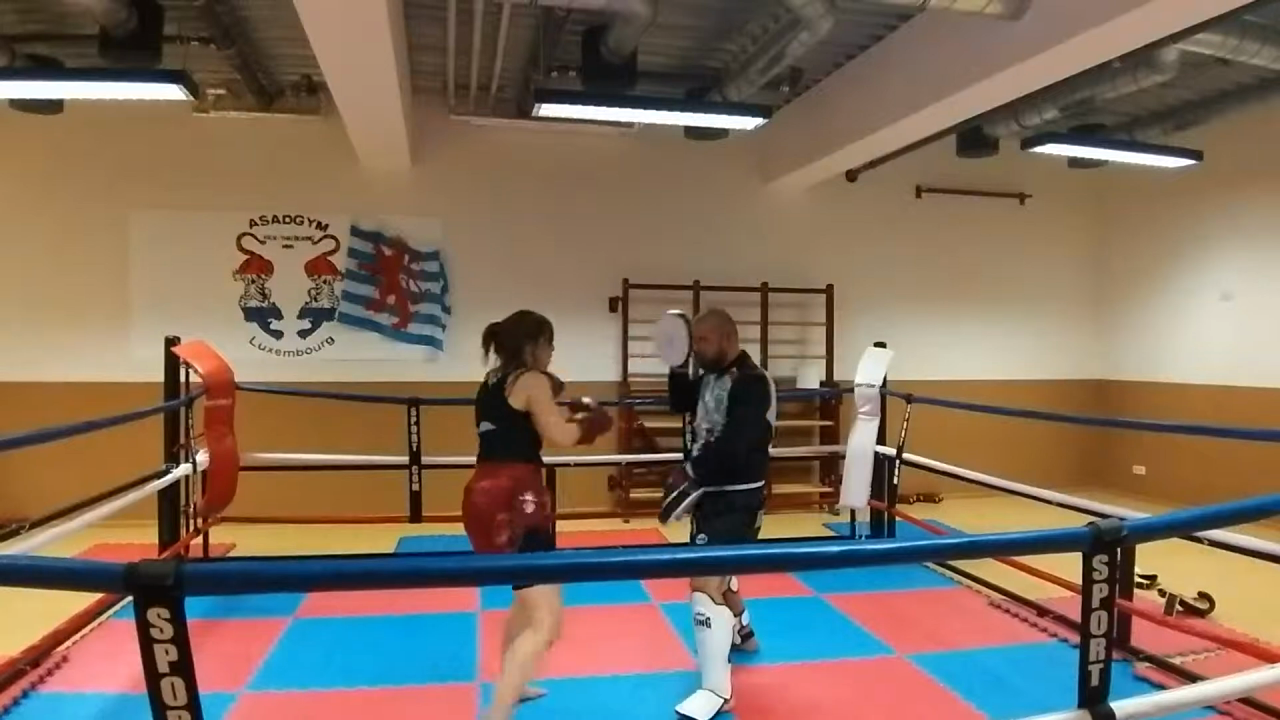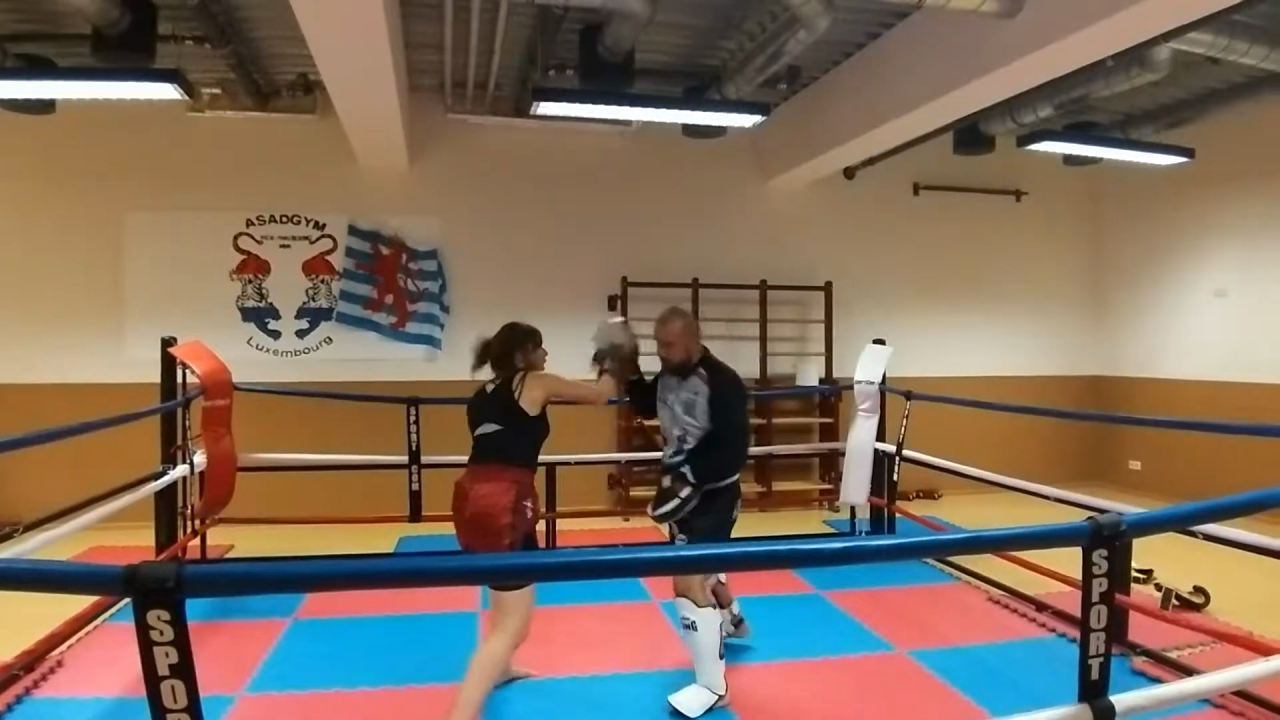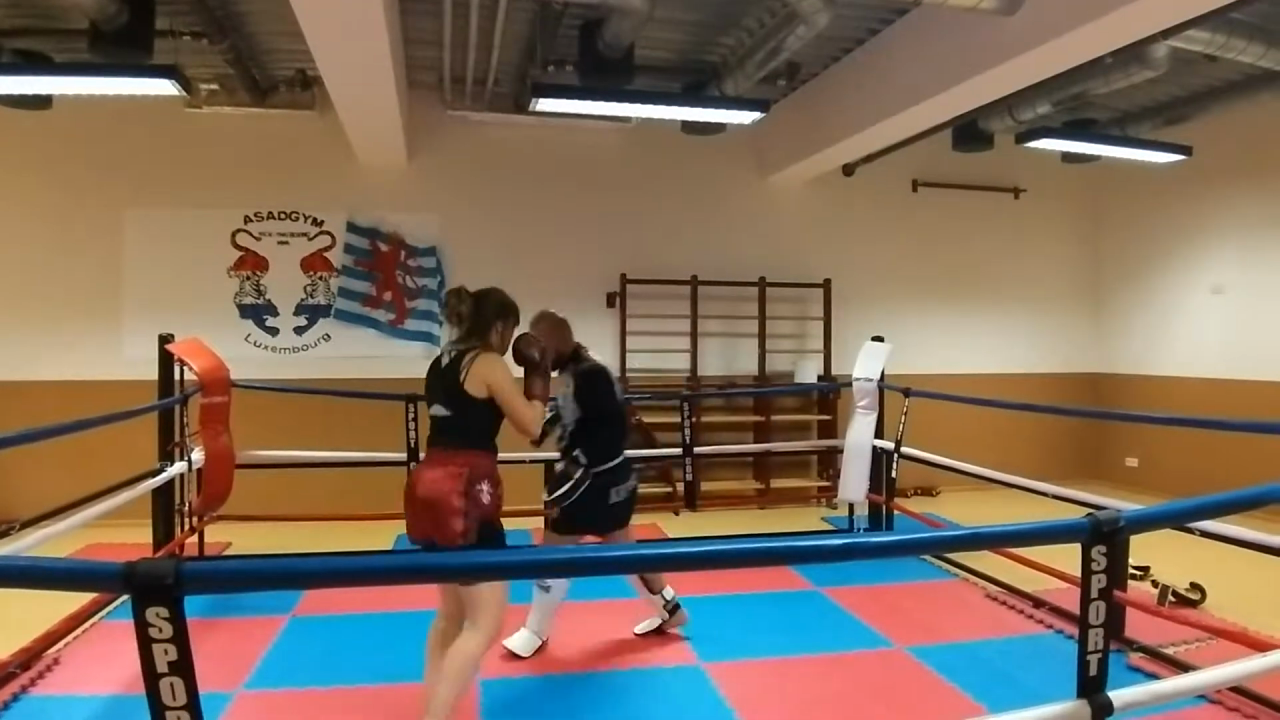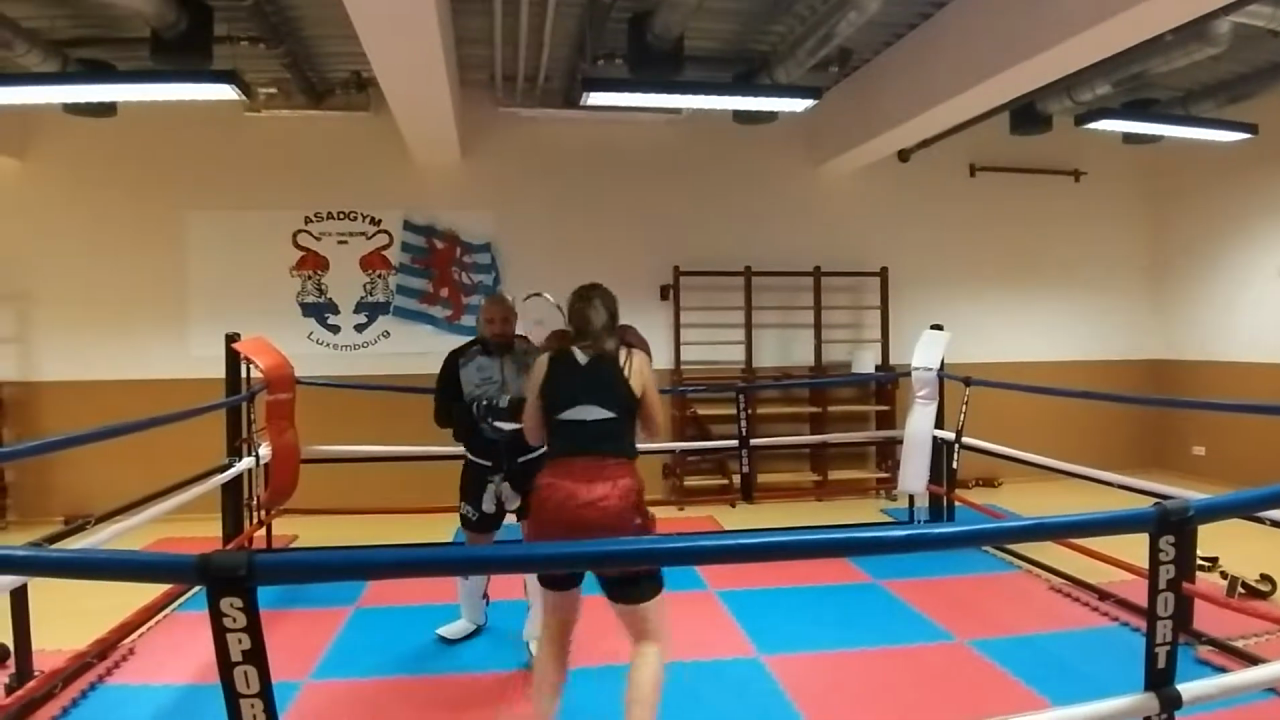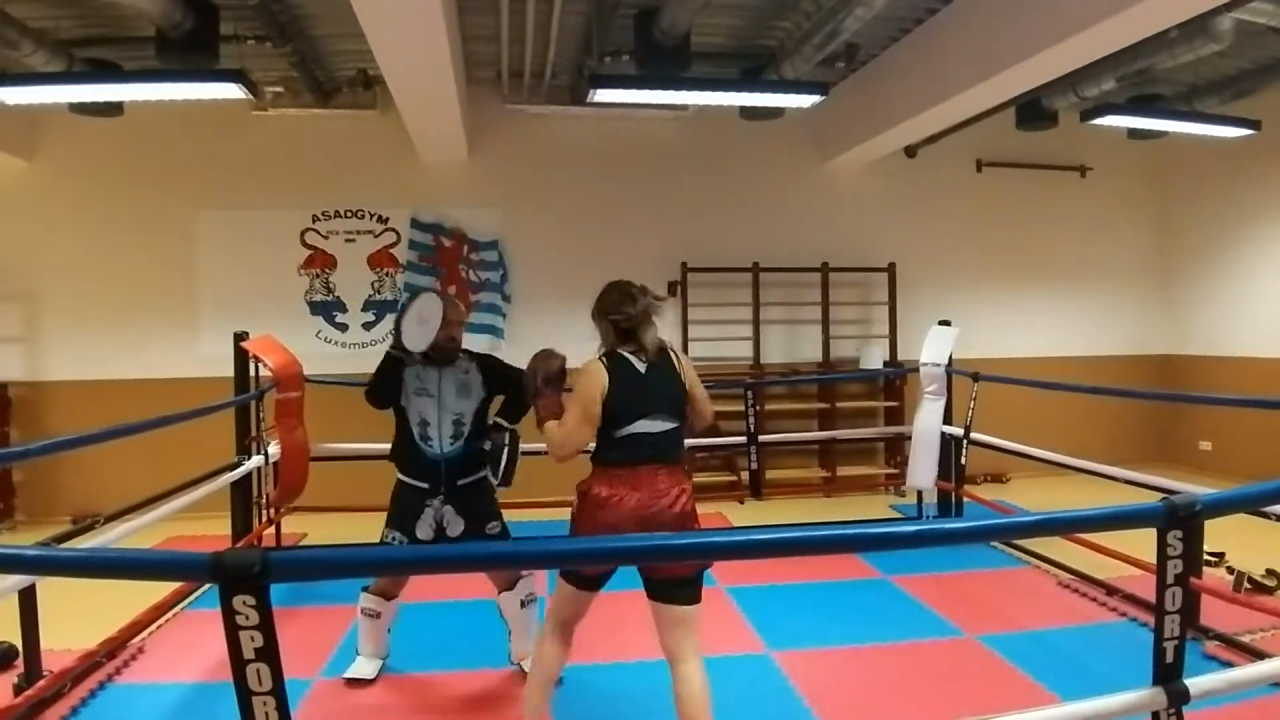
dt=0.7s
person 1, frame 1
left shoulder: (493, 382)
right shoulder: (531, 380)
right elbow: (557, 437)
left wrist: (553, 407)
right wrist: (583, 421)
left hip: (487, 498)
right hip: (513, 502)
left knee: (532, 597)
right knee: (544, 625)
left ankle: (511, 687)
person 1, frame 2
left shoulder: (481, 396)
right shoulder: (535, 383)
right elbow: (599, 393)
right wrist: (614, 374)
left hip: (474, 497)
right hip: (506, 503)
left knee: (513, 594)
right knee: (511, 626)
left ankle: (499, 668)
person 1, frame 3
left shoulder: (441, 363)
right shoulder: (489, 364)
right elbow: (531, 426)
right wrist: (538, 378)
left hip: (428, 485)
right hip: (465, 490)
left knee: (452, 611)
right knee: (485, 623)
person 1, frame 4
left shoulder: (546, 364)
right shoulder: (633, 361)
right elbow: (654, 428)
left hip: (556, 499)
right hip: (615, 502)
left knee: (557, 628)
right knee: (648, 639)
person 1, frame 5
left shoulder: (596, 371)
right shoulder: (677, 361)
left elbow: (563, 449)
right elbow: (703, 419)
left wrist: (546, 406)
left hip: (608, 506)
right hip: (671, 509)
left knee: (558, 625)
right knee: (683, 652)
person 2, frame 1
left shoulder: (750, 381)
right shoulder: (715, 375)
left elbow: (737, 445)
right elbow: (682, 405)
left wrist: (689, 472)
right wrist: (679, 366)
left hip: (734, 498)
right hip: (716, 492)
left knee: (704, 581)
right ankle: (741, 632)
person 2, frame 2
left shoulder: (722, 382)
right shoulder: (669, 374)
left elbow: (733, 446)
right elbow: (647, 405)
left wrist: (686, 476)
right wrist: (625, 375)
left hip: (712, 494)
right hip: (689, 490)
left knee: (688, 582)
left ankle: (712, 685)
right ankle: (732, 620)
person 2, frame 3
left shoulder: (589, 375)
right shoulder: (572, 370)
left elbow: (613, 426)
left wrist: (578, 460)
right wrist: (554, 423)
left hip: (599, 478)
right hip: (608, 475)
left knee: (554, 547)
right knee: (621, 544)
left ankle: (536, 632)
right ankle: (669, 609)
person 2, frame 4
left shoulder: (531, 352)
right shoulder: (459, 360)
right elbow: (443, 414)
right wrist: (482, 409)
left hip: (529, 462)
right hip: (482, 467)
right knee: (475, 542)
left ankle: (537, 631)
right ankle: (473, 616)
person 2, frame 5
left shoulder: (479, 367)
right shoulder: (402, 367)
left elbow: (522, 387)
right elbow: (377, 399)
left wrist: (502, 429)
right wrist: (400, 349)
left hip: (469, 488)
right hip: (415, 491)
left knee: (508, 567)
right knee: (389, 575)
left ankle: (526, 652)
right ankle: (370, 653)
